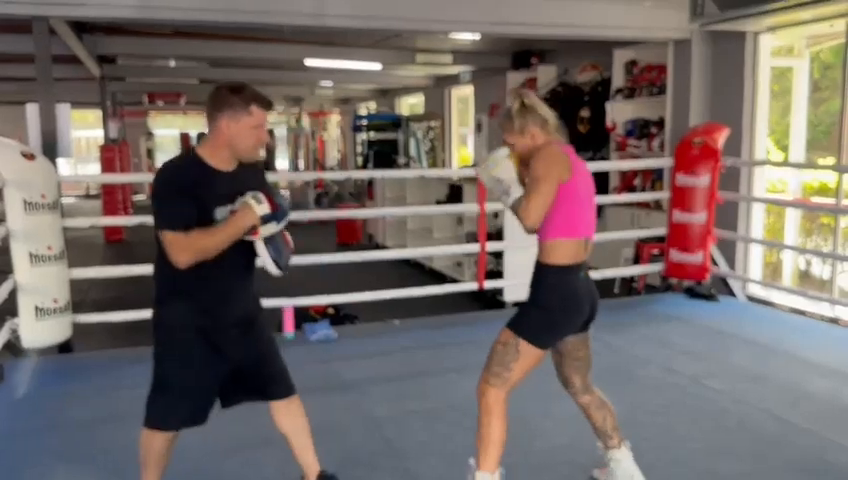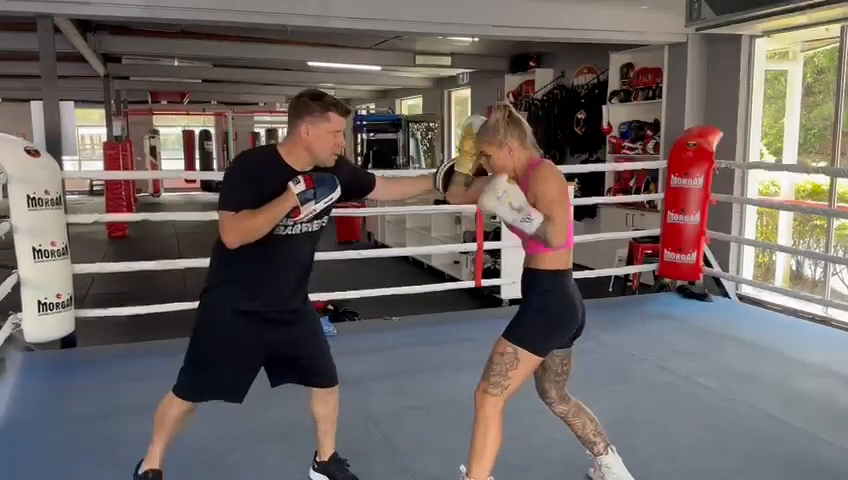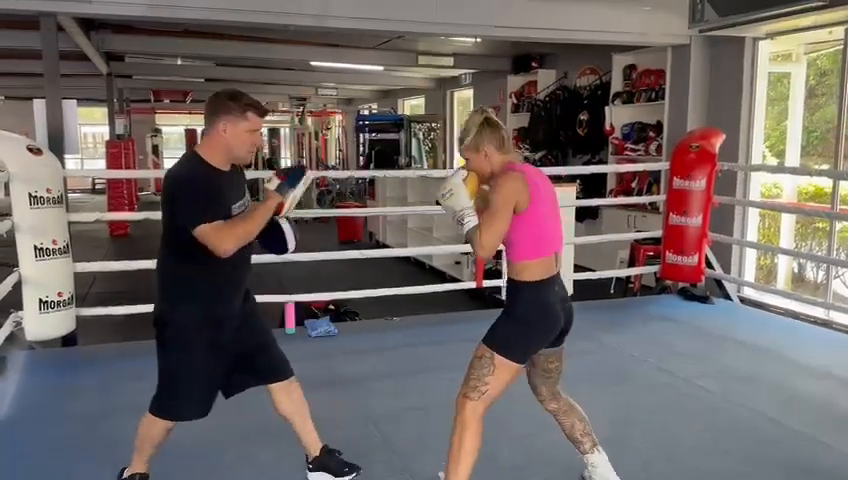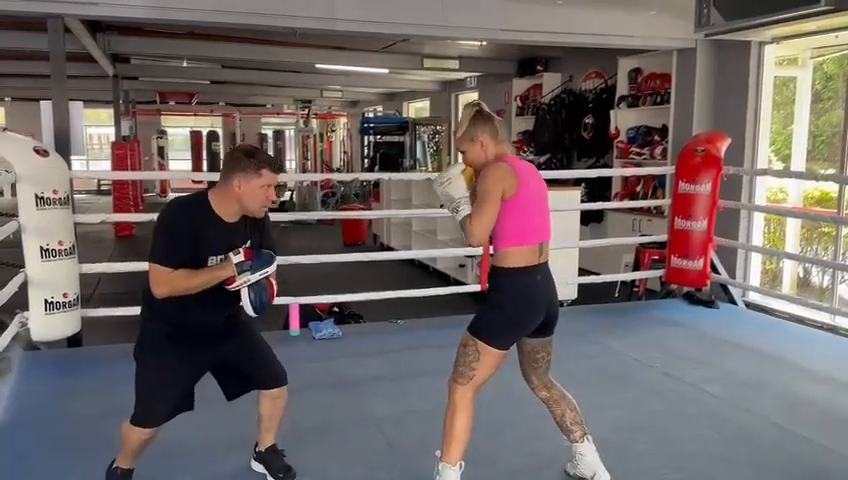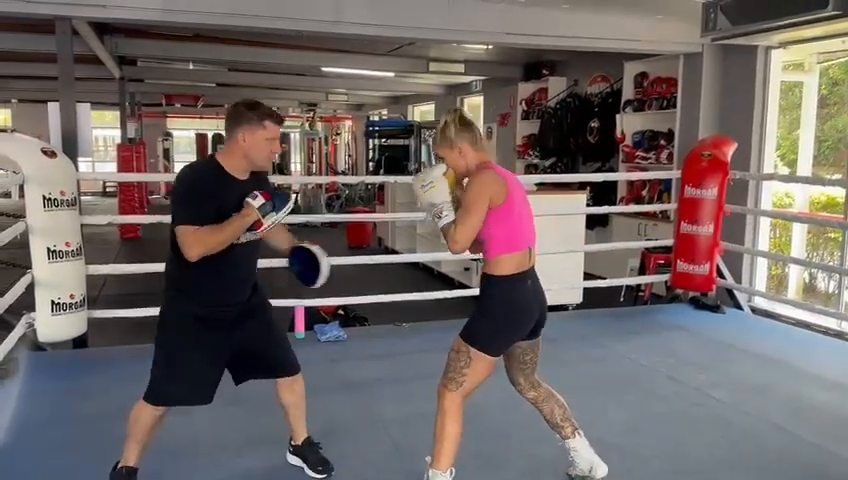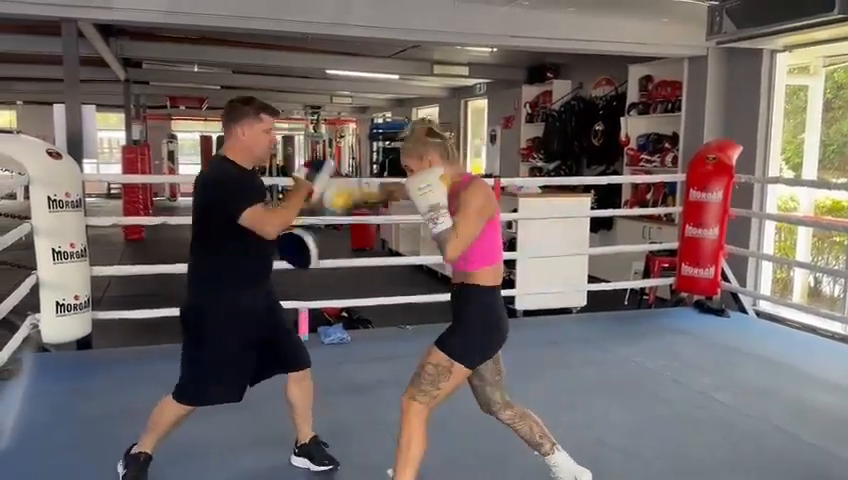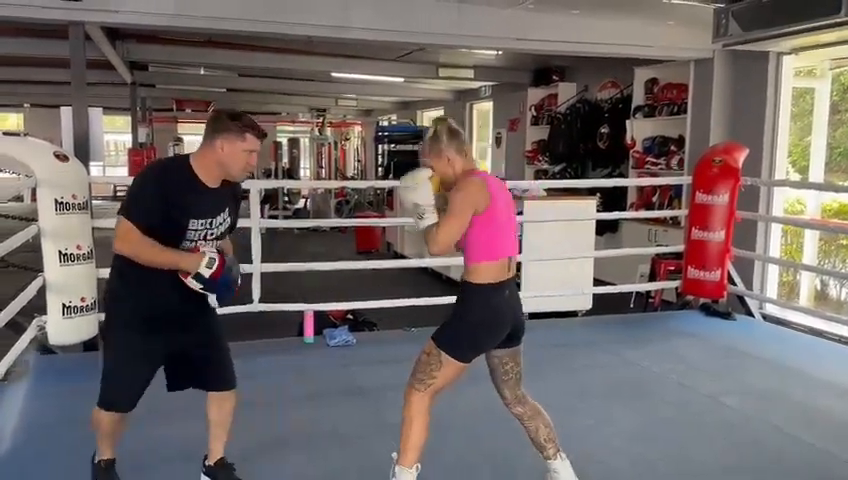
dt=0.7s
person 1, frame 1
left shoulder: (252, 173)
right shoulder: (176, 177)
right elbow: (181, 253)
right wrist: (243, 220)
left hip: (241, 313)
right hip: (186, 320)
left knee: (282, 391)
right knee: (166, 418)
person 1, frame 2
left shoulder: (332, 170)
right shoulder: (250, 167)
left elbow: (385, 189)
right elbow: (232, 235)
right wrist: (290, 198)
left hip: (290, 305)
right hip: (232, 305)
left knee: (325, 382)
right knee: (189, 391)
person 1, frame 3
left shoulder: (232, 171)
right shoulder: (187, 178)
right elbow: (224, 242)
left wrist: (270, 221)
right wrist: (269, 201)
left hip: (234, 305)
right hip: (189, 314)
left knee: (280, 375)
right knee: (171, 405)
person 1, frame 4
left shoulder: (256, 220)
right shoulder: (181, 216)
right elbow: (161, 285)
left wrist: (261, 284)
right wrist: (226, 270)
left hip: (226, 322)
right hip: (169, 331)
left knee: (275, 383)
right knee: (148, 419)
left ankle: (265, 452)
person 1, frame 5
left shoulder: (257, 180)
right shoulder: (196, 179)
right elbow: (194, 248)
left wrist: (294, 248)
right wrist: (249, 214)
left hip: (244, 301)
right hip: (191, 310)
left knee: (288, 370)
right knee: (161, 396)
left ankle: (301, 444)
person 1, frame 6
left shoulder: (243, 174)
right shoulder: (222, 178)
right elbow: (269, 225)
right wrist: (303, 186)
left hip: (256, 299)
right hip: (217, 307)
left knee: (299, 366)
right knee: (192, 394)
left ankle: (305, 444)
person 1, frame 7
left shoulder: (230, 190)
right shoulder: (160, 180)
right elbow: (125, 241)
left wrist: (228, 261)
right wrist: (193, 262)
left hip: (193, 309)
right hip: (138, 311)
left knee: (224, 386)
right knee: (115, 401)
person 2, frame 1
left shoulder: (550, 156)
right shoulder: (573, 162)
left elbow: (530, 218)
left wrist: (507, 185)
right wrist: (512, 183)
left hip: (554, 292)
right hip: (579, 289)
left knee: (492, 388)
right knee: (578, 385)
person 2, frame 2
left shoulder: (544, 173)
right shoulder: (517, 179)
left elbow: (558, 237)
right elbow: (456, 196)
left wrist: (516, 209)
right wrist: (467, 155)
left hip: (547, 299)
right hip: (563, 300)
left knee: (489, 398)
right knee: (556, 397)
person 2, frame 3
left shoulder: (508, 182)
right shoulder: (536, 177)
left elbow: (484, 247)
left wrist: (463, 207)
right wrist: (478, 202)
left hip: (529, 306)
right hip: (556, 302)
left knee: (470, 404)
right knee: (549, 395)
person 2, frame 4
left shoulder: (495, 172)
right shoulder: (529, 171)
left elbow: (477, 234)
left wrist: (456, 197)
right wrist: (473, 194)
left hip: (512, 293)
right hip: (543, 289)
left knee: (461, 389)
right knee: (541, 381)
person 2, frame 5
left shoulder: (484, 179)
right shoulder: (503, 177)
left elbow: (457, 243)
left wrist: (439, 201)
right wrist: (447, 199)
left hip: (503, 300)
right hip: (529, 295)
left knee: (451, 395)
right knee: (527, 382)
person 2, frame 6
left shoulder: (473, 192)
right shoulder: (453, 189)
left elbow: (452, 253)
right elbow: (408, 190)
left wrist: (432, 208)
left hip: (478, 317)
right hip: (478, 310)
left knee: (414, 404)
right knee: (496, 405)
person 2, frame 7
left shoulder: (469, 188)
right shoulder: (494, 185)
left elbow: (438, 245)
left wrist: (424, 206)
right wrist: (442, 210)
left hip: (479, 307)
right hip: (508, 303)
left knee: (418, 393)
right knee: (515, 398)
